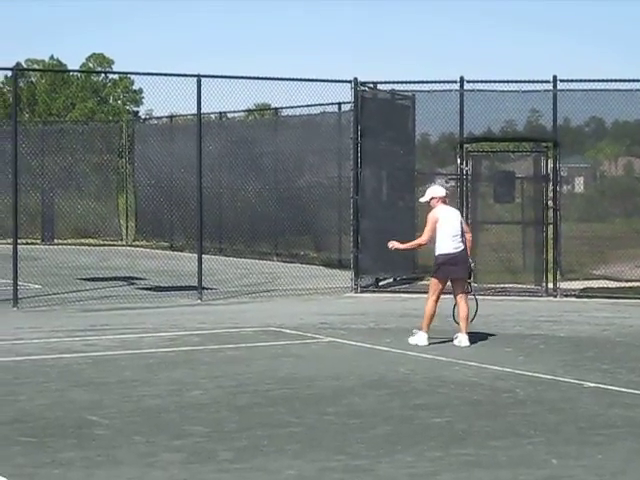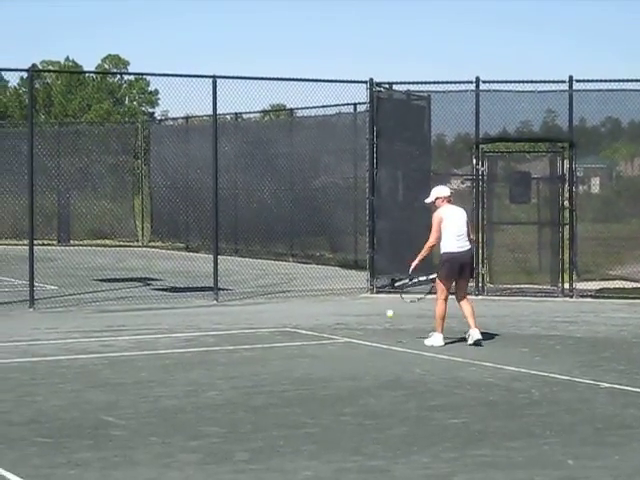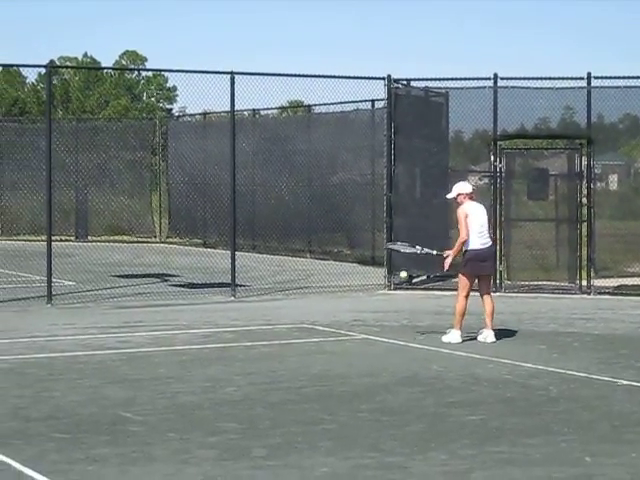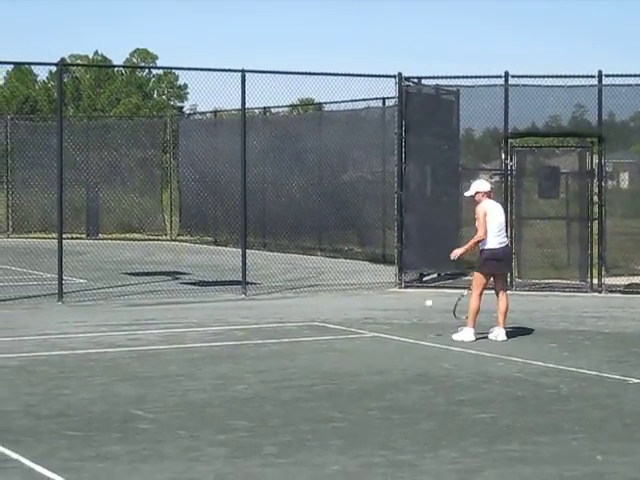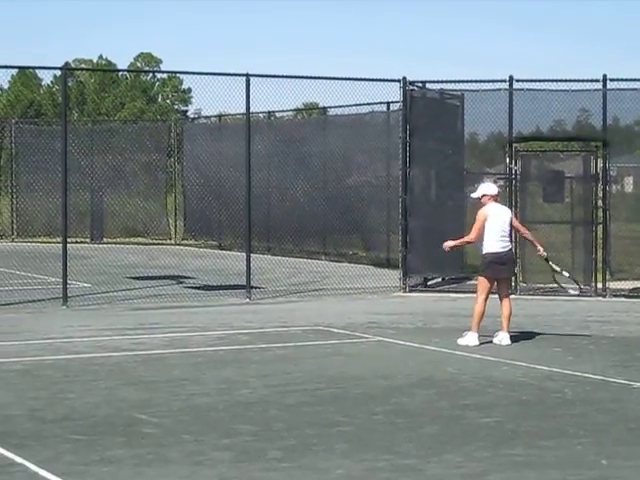
dt=0.3s
person 1, frame 1
left shoulder: (434, 214)
right shoulder: (456, 212)
left elbow: (423, 240)
right elbow: (468, 235)
left wrist: (401, 246)
right wrist: (468, 257)
left hip: (444, 258)
right hip: (460, 256)
left knee: (433, 298)
right knee: (461, 298)
left ankle: (423, 334)
right ankle: (463, 336)
person 1, frame 2
left shoulder: (439, 213)
right shoulder: (461, 211)
left elbow: (432, 242)
right elbow: (470, 237)
left wrist: (417, 259)
left hip: (450, 257)
right hip: (466, 255)
left knee: (441, 298)
right knee: (462, 297)
left ankle: (438, 336)
right ankle: (474, 331)
person 1, frame 3
left shoulder: (462, 209)
right shoulder: (481, 207)
left elbow: (464, 237)
left wrist: (452, 255)
right wrist: (454, 252)
left hip: (474, 254)
right hip: (488, 251)
left knee: (462, 295)
right knee: (486, 293)
left ankle: (456, 332)
right ankle: (488, 331)
person 1, frame 4
left shoulder: (481, 207)
right shoulder: (498, 206)
left elbow: (481, 235)
left wrist: (463, 249)
left hip: (490, 253)
right hip: (504, 250)
left knee: (476, 292)
right knee: (501, 292)
left ankle: (469, 330)
right ankle: (500, 330)
person 1, frame 5
left shoulder: (484, 211)
right shoulder: (506, 211)
left elbow: (472, 238)
right elbow: (523, 230)
left wrist: (453, 243)
right wrist: (537, 245)
left hip: (491, 257)
right hip: (507, 254)
left knee: (481, 297)
right knee: (505, 296)
left ankle: (473, 335)
right ankle: (504, 334)
